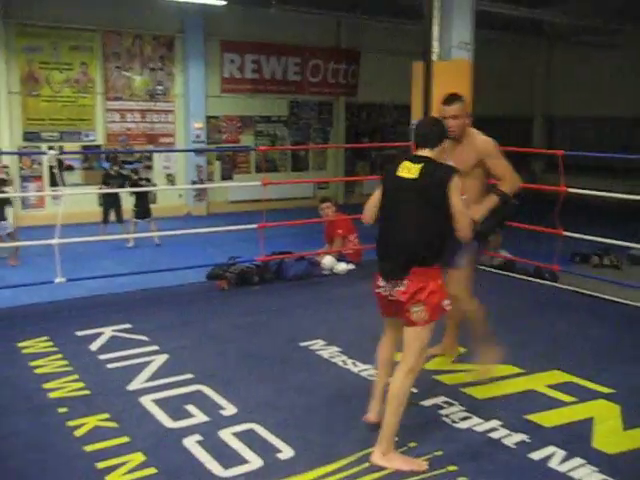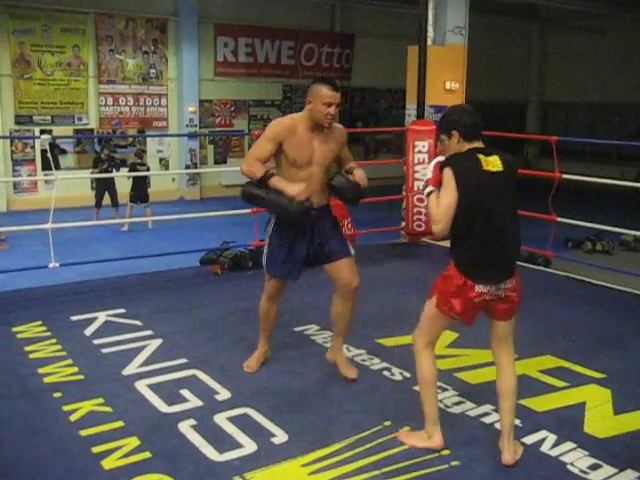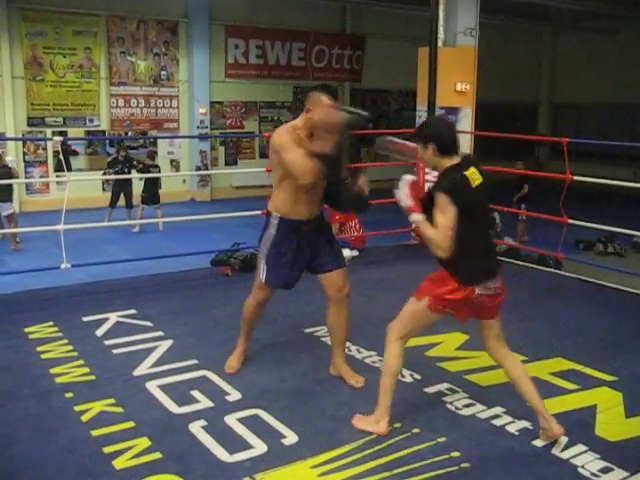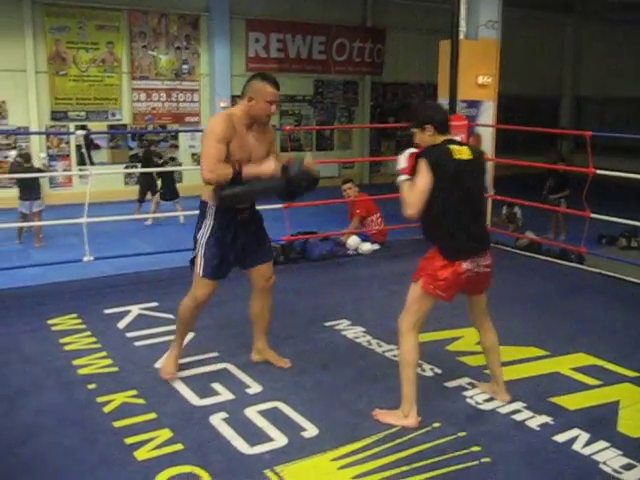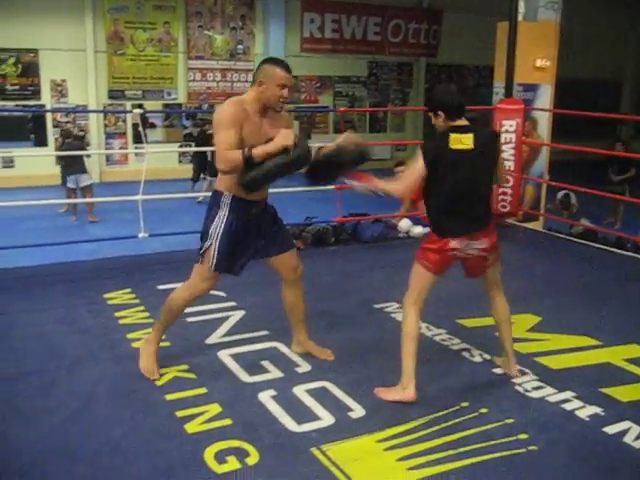
dt=1s
person 1, frame 1
left shoulder: (392, 170)
right shoulder: (447, 176)
left elbow: (368, 216)
right elbow: (465, 233)
left hip: (388, 272)
right hip: (422, 275)
left knee: (391, 335)
right knee: (411, 362)
left ankle: (376, 407)
right ankle: (384, 448)
person 1, frame 2
left shoulder: (455, 167)
right shoulder: (507, 166)
left elbow: (440, 227)
left wrist: (433, 187)
left hip: (467, 275)
right hip: (506, 275)
left knee: (423, 343)
right knee: (503, 354)
left ankle: (432, 433)
right ankle: (508, 443)
person 1, frame 3
left shoulder: (446, 186)
right shoulder: (468, 166)
left elbow: (442, 249)
left wrist: (413, 211)
left hip: (460, 281)
right hip: (488, 278)
left knee: (395, 334)
right knee: (498, 347)
left ankle: (380, 418)
right ankle: (548, 421)
person 1, frame 4
left shoulder: (430, 156)
right shoulder: (476, 155)
left elbow: (412, 210)
left wrist: (405, 173)
left hip: (448, 257)
right hip: (480, 254)
left knee: (407, 325)
right knee: (481, 318)
left ankle: (407, 411)
right ankle: (499, 386)
person 1, frame 5
left shoulder: (434, 145)
right shoulder: (490, 137)
left elbow: (403, 188)
left wrist: (370, 181)
left hip: (444, 237)
right hip: (481, 233)
left knee: (411, 304)
right knee: (495, 290)
left ankle: (407, 385)
right ankle: (509, 360)
person 2, frame 1
left shoulder: (484, 145)
right shoulder: (443, 144)
left elbow: (515, 182)
left wrist: (487, 207)
left hip: (471, 224)
left knee: (459, 291)
right knee: (452, 286)
left ankle: (488, 345)
right ankle: (450, 342)
person 2, frame 2
left shoulder: (338, 133)
right shoulder: (282, 128)
left elbow: (344, 162)
right elbow: (248, 166)
left wrist: (354, 172)
right wrist: (284, 185)
left hip: (322, 217)
right hip: (287, 218)
left knee: (349, 283)
right knee: (273, 289)
left ankle: (337, 351)
right ankle: (262, 347)
person 2, frame 3
left shoulder: (330, 135)
right shoulder: (285, 137)
left elbow: (334, 173)
right elbow: (307, 177)
left wrist: (355, 184)
right wrist: (326, 144)
left hip: (317, 225)
right hip: (284, 226)
left knee: (340, 292)
right knee: (261, 294)
left ankle: (339, 362)
right ankle: (241, 345)
person 2, frame 4
left shoulder: (264, 129)
right shoulder: (221, 123)
left elbow: (273, 167)
right elbow: (210, 174)
right wrist: (256, 170)
left hip: (248, 214)
right hip: (218, 215)
left knee: (265, 282)
right knee: (202, 292)
left ankle: (260, 348)
right ankle: (175, 349)
person 2, frame 5
left shoulder: (277, 115)
right shoulder: (232, 110)
right elbow: (225, 162)
right wrist: (273, 146)
left hip: (260, 206)
right hip: (230, 207)
left knee: (292, 271)
right knee: (200, 283)
left ankle: (302, 340)
right ankle: (150, 344)
